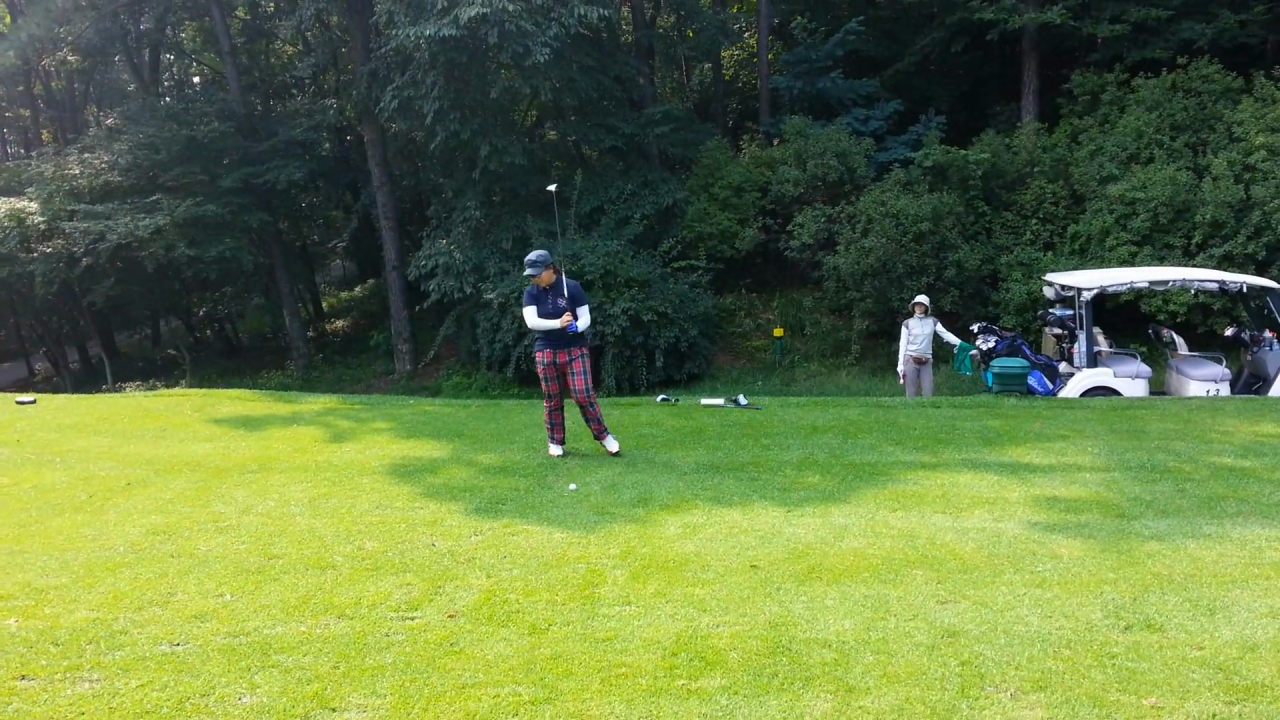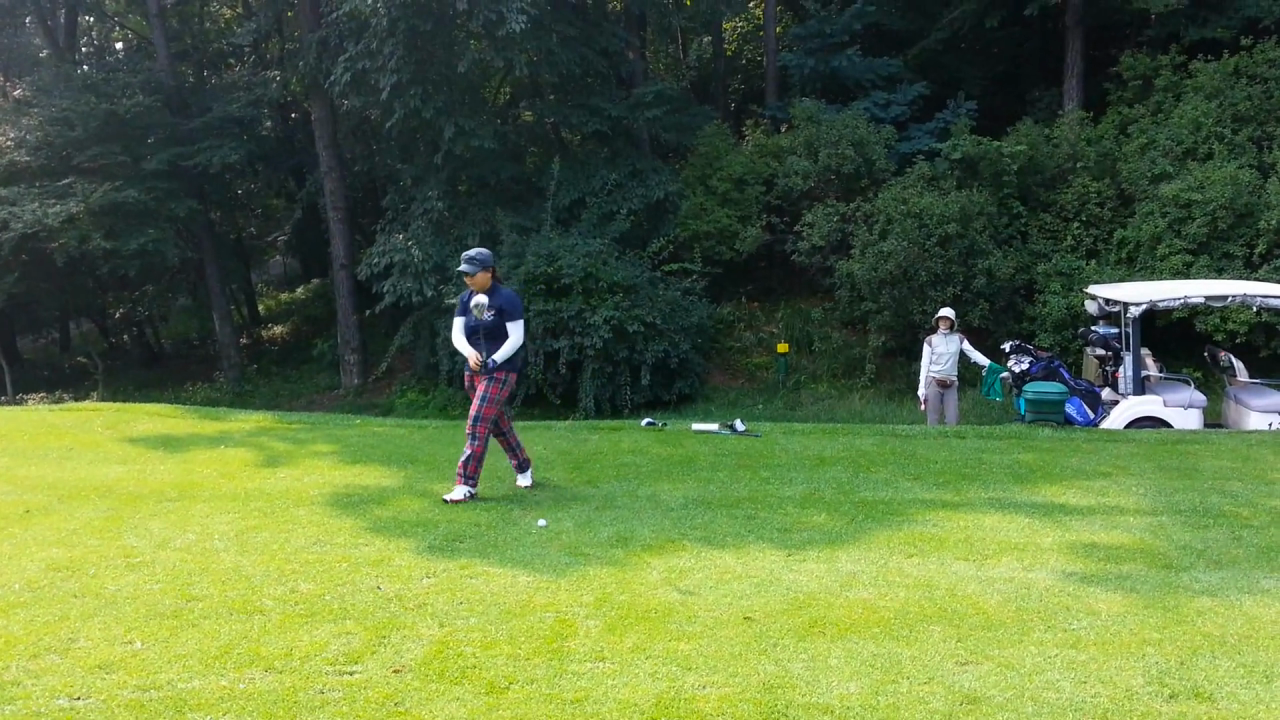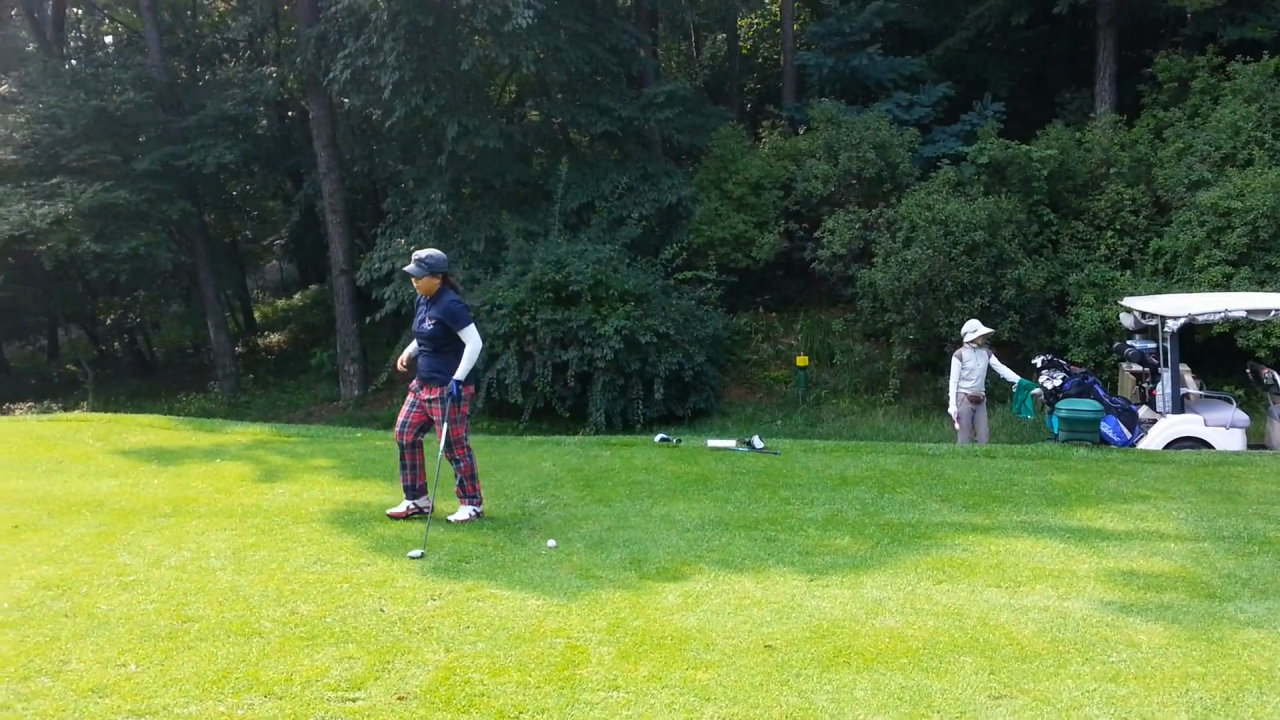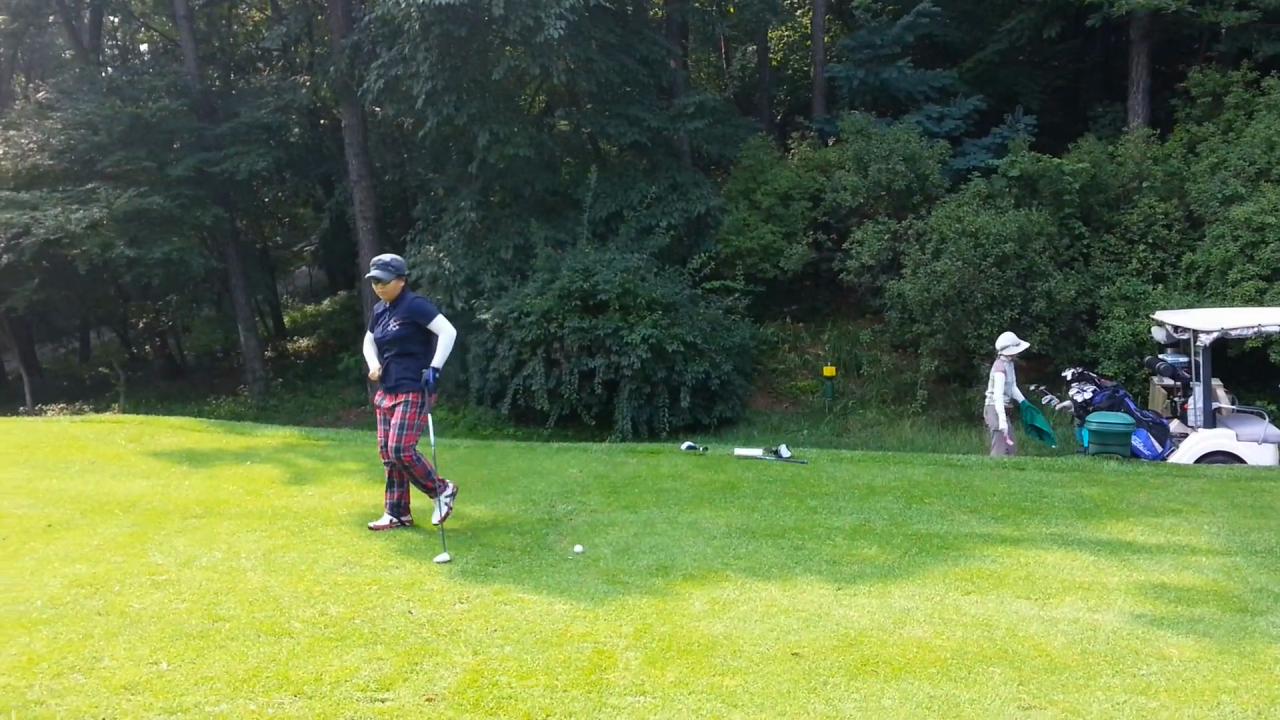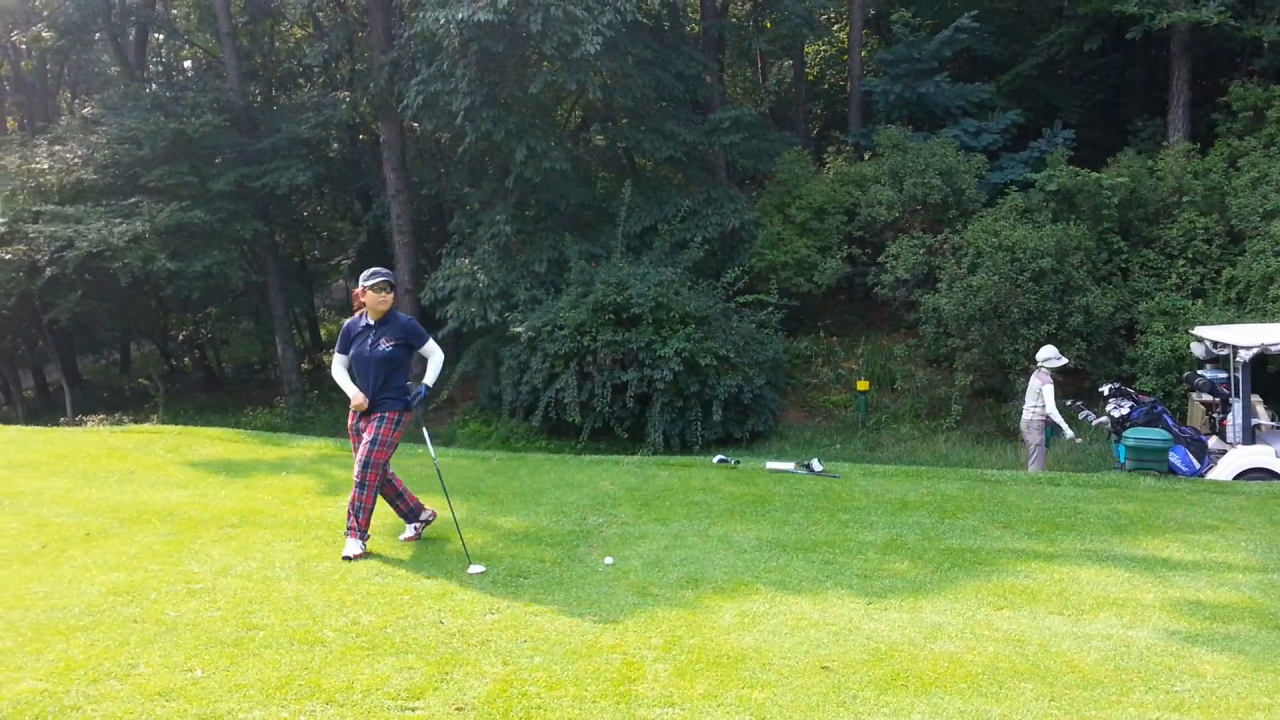
dt=0.4s
person 1, frame 1
left shoulder: (572, 288)
right shoulder: (531, 293)
left elbow: (586, 319)
right elbow: (532, 321)
left wrist: (575, 327)
right wrist: (558, 324)
left hip: (575, 350)
right hip: (546, 352)
left knee: (584, 394)
right knee: (552, 400)
left ankle: (604, 436)
person 1, frame 2
left shoulder: (507, 298)
right shoulder: (466, 299)
left elbow: (517, 338)
right elbow: (457, 334)
left wrist: (493, 360)
right wrist: (470, 353)
left hip: (500, 371)
right hip: (474, 372)
left knee: (476, 423)
right knee: (498, 424)
left ankle: (467, 485)
right ankle: (523, 468)
person 1, frame 3
left shoulder: (450, 305)
right shoulder: (424, 301)
left elbow: (474, 343)
left wrist: (458, 379)
right wrist: (409, 351)
left hip: (449, 388)
right hip: (424, 383)
left knee: (455, 446)
right knee: (405, 435)
left ankle: (472, 503)
right ankle: (417, 499)
person 1, frame 4
left shoulder: (414, 305)
right shoulder: (379, 310)
left elbow: (448, 332)
right elbow: (369, 341)
left wrist: (435, 368)
right wrist: (374, 364)
left hip: (413, 392)
right hip: (386, 392)
left knee: (400, 450)
right knee: (388, 453)
left ankle: (441, 489)
right ankle: (397, 513)
person 1, frame 5
left shoulder: (404, 325)
right shoulder: (351, 327)
left elbow: (436, 355)
right elbow: (338, 367)
left wrist: (425, 386)
right wrist: (353, 392)
left hip: (390, 412)
right hip: (360, 412)
left knee: (366, 472)
right knee: (380, 473)
left ankle: (357, 536)
right ankle: (418, 514)
